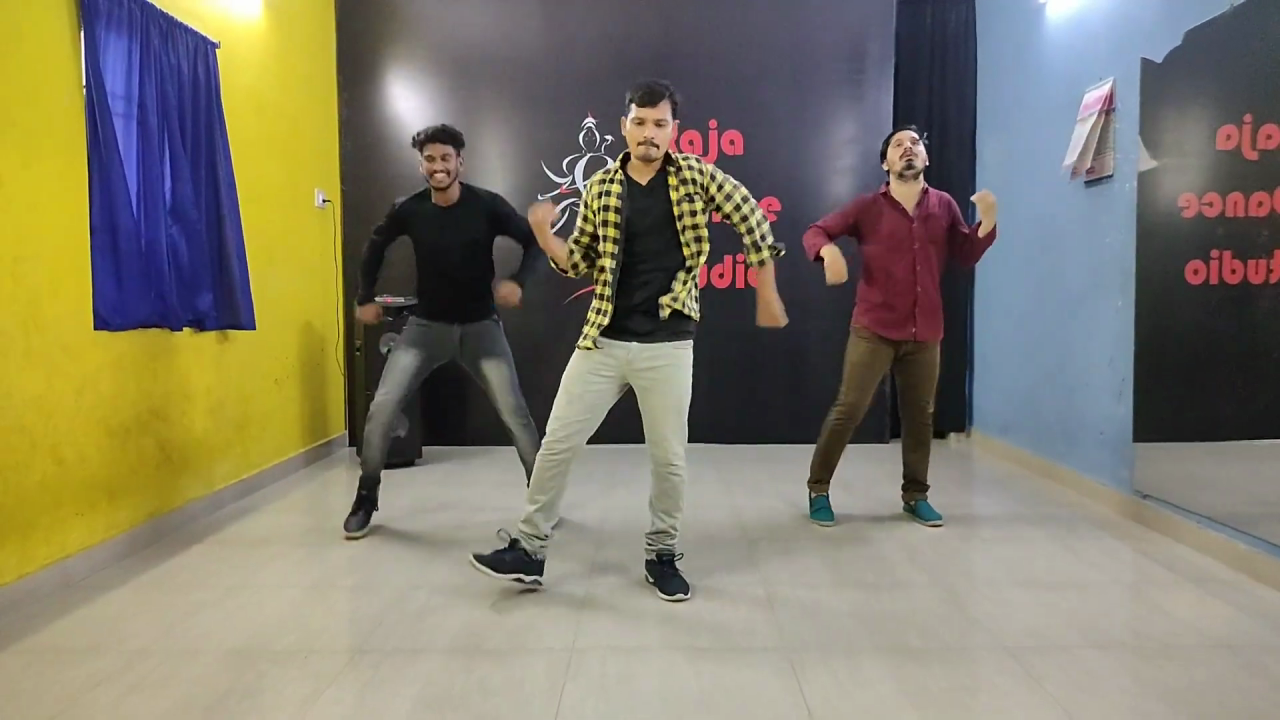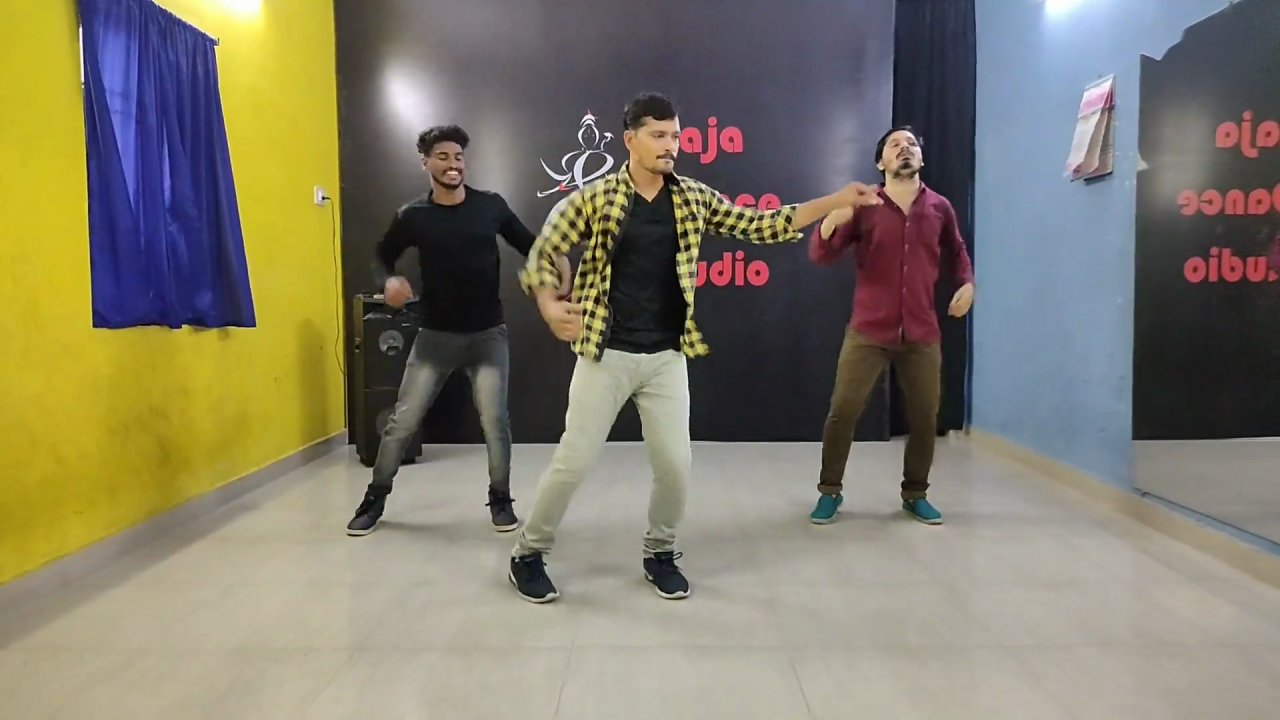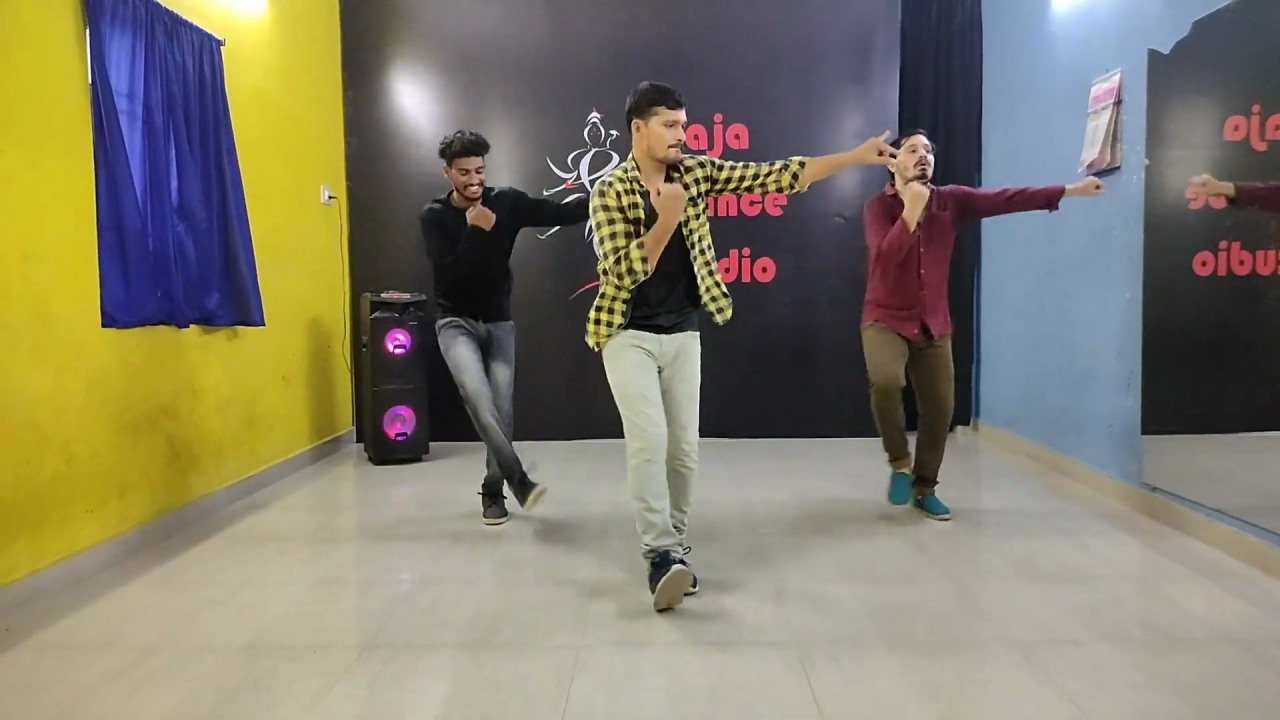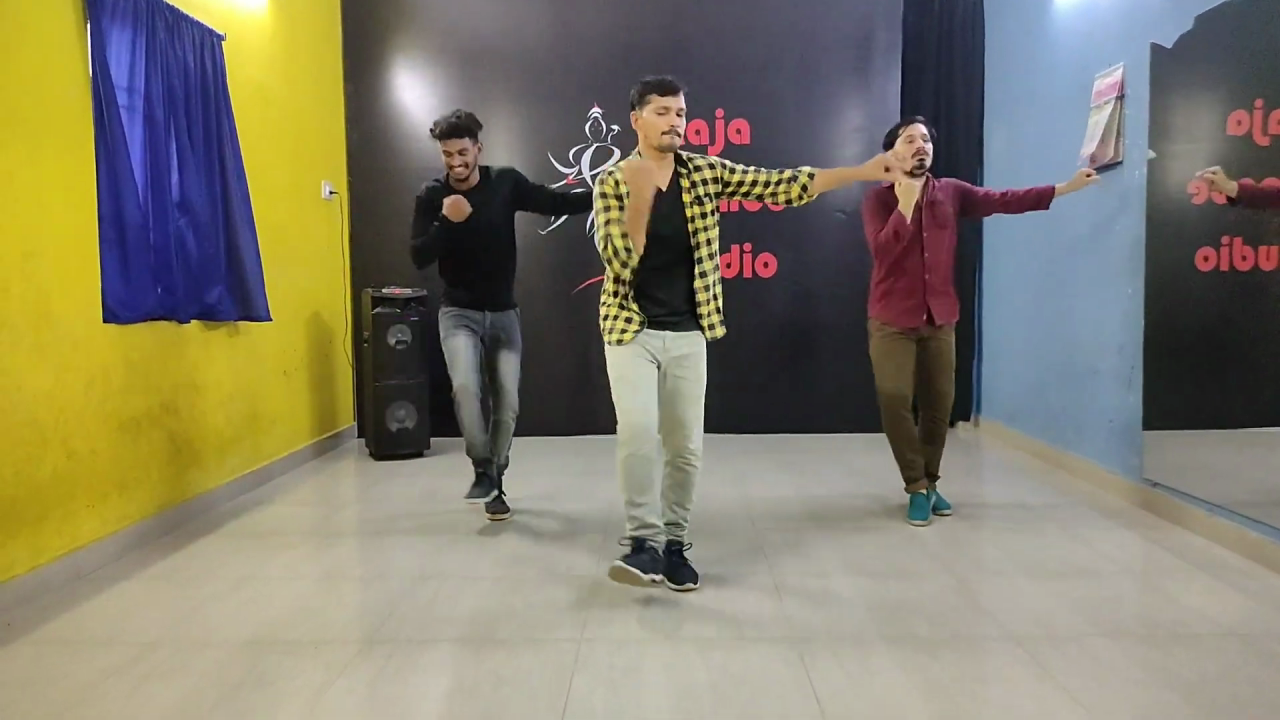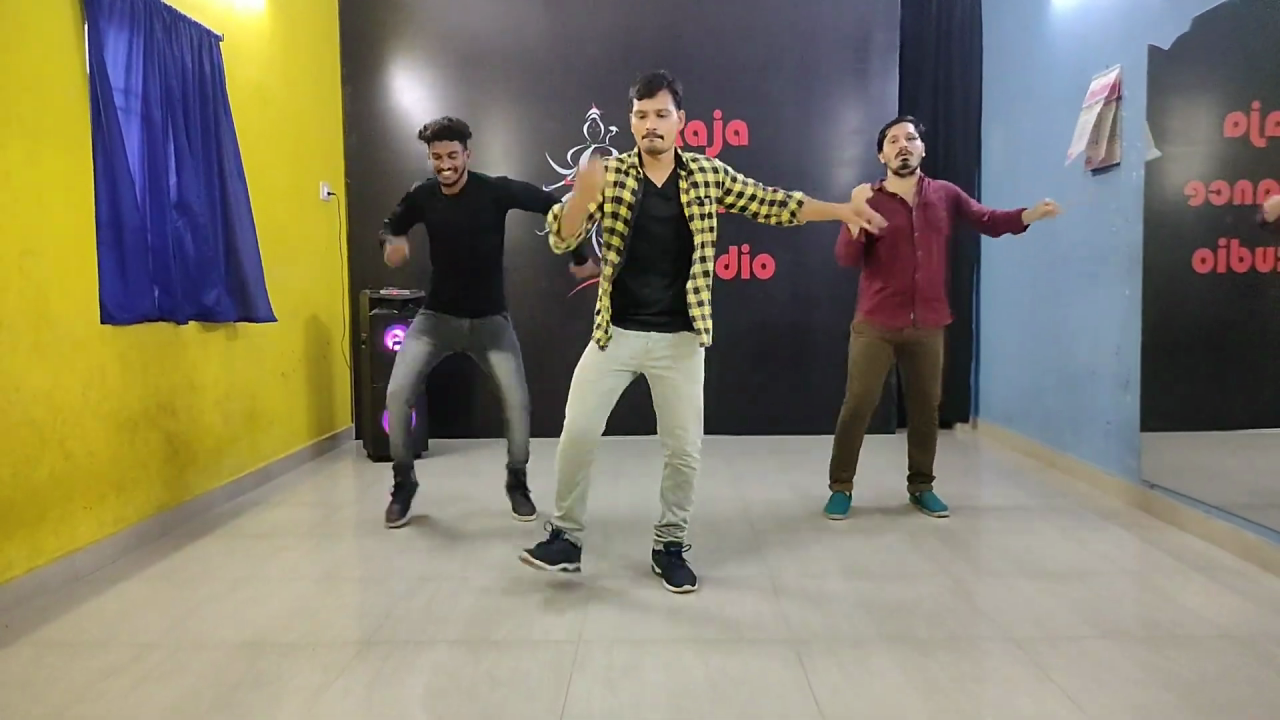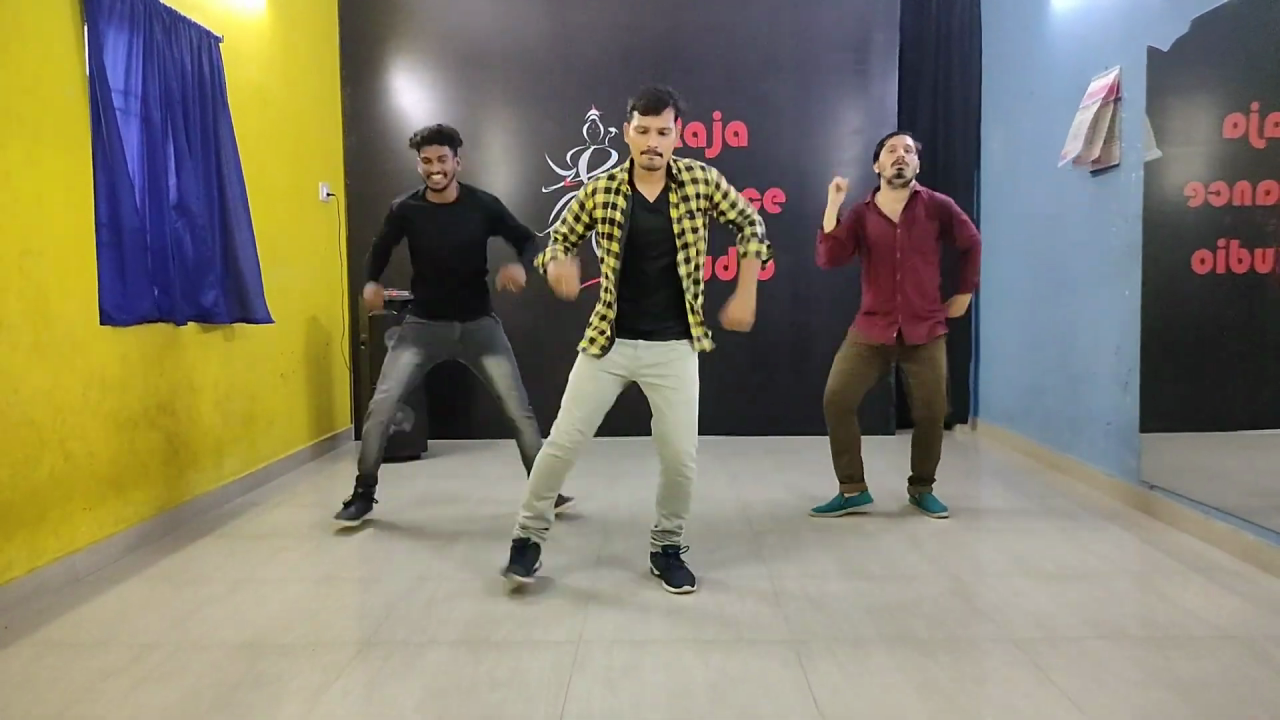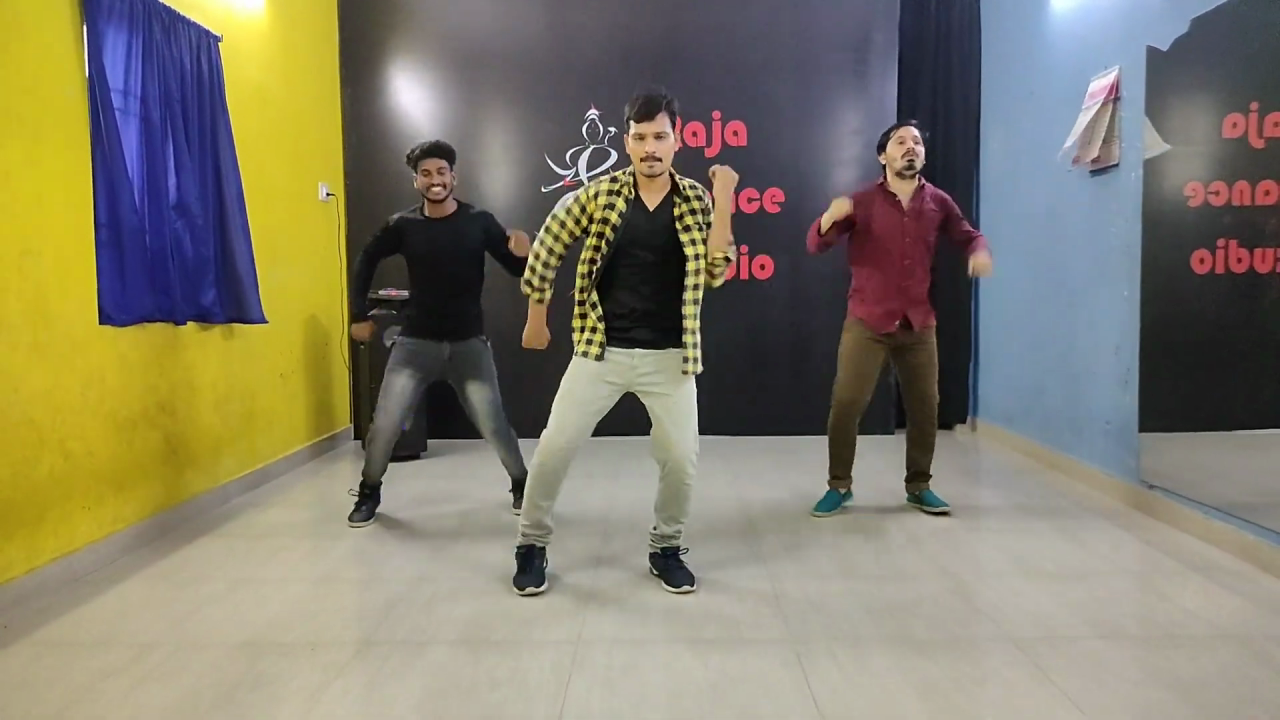
dt=0.3s
person 1, frame 1
left shoulder: (697, 177)
right shoulder: (601, 190)
left elbow: (748, 218)
right elbow: (577, 260)
left wrist: (767, 291)
right wrist: (546, 232)
left hip: (665, 343)
right hip: (604, 340)
left knee: (669, 458)
right knee: (560, 444)
left ankle: (661, 555)
right ankle: (527, 550)
person 1, frame 2
left shoulder: (694, 198)
right shoulder: (597, 195)
left elbow: (761, 225)
right elbow: (546, 248)
left wrist: (834, 202)
right wrist: (549, 304)
left hip: (665, 356)
right hip: (604, 354)
left knee: (675, 465)
right knee: (574, 461)
left ankle: (660, 553)
right ankle: (530, 554)
person 1, frame 3
left shoulder: (694, 171)
right shoulder: (611, 189)
left elbow: (773, 176)
right elbow: (628, 270)
left wrist: (856, 156)
right wrist: (667, 221)
left hip: (682, 334)
right hip: (628, 333)
left knee: (684, 448)
right knee: (649, 437)
left ankle: (671, 545)
right ankle: (661, 557)
person 1, frame 4
left shoulder: (705, 172)
right shoulder: (613, 182)
left elbow: (782, 185)
right elbow: (621, 261)
left wrist: (863, 172)
right wrist: (640, 203)
left hip: (687, 334)
right hip: (632, 329)
left knee: (687, 449)
right knee: (638, 430)
left ankle: (672, 542)
right ankle: (644, 542)
person 1, frame 5
left shoulder: (716, 179)
right shoulder: (611, 175)
left elbow: (770, 206)
right elbow: (562, 238)
left wrist: (842, 210)
right wrist: (581, 197)
left hip: (682, 338)
right hip: (618, 332)
left knee: (684, 450)
right knee: (578, 432)
left ankle: (669, 546)
right ankle: (565, 534)
person 1, frame 6
left shoulder: (701, 182)
right shoulder: (601, 190)
left elbow: (752, 226)
right elbow: (560, 240)
left wrist: (745, 295)
right wrist: (557, 266)
left hip: (675, 347)
right hip: (609, 342)
left knee: (680, 457)
right knee: (565, 442)
left ankle: (666, 547)
right ankle: (527, 539)
person 1, frame 7
left shoulder: (694, 198)
right shoulder: (596, 194)
left elbow: (719, 267)
right elbow: (547, 245)
left wrist: (723, 203)
right wrist: (535, 315)
left hip: (668, 357)
right hip: (601, 350)
left knee: (681, 462)
right knee: (555, 449)
left ankle: (665, 548)
right ankle: (531, 545)
person 2, frame 1
left shoulder: (486, 204)
right shoulder: (408, 209)
left elbow: (532, 243)
right elbow: (376, 244)
left wrist: (518, 281)
right wrist: (365, 297)
left hip: (480, 325)
right hip: (426, 325)
left knee: (513, 409)
right knee: (382, 408)
right ankle: (366, 498)
person 2, frame 2
left shoulder: (490, 206)
right shoulder: (412, 216)
left elbow: (527, 244)
right elbow: (382, 254)
left wrist: (551, 263)
right wrist: (389, 282)
left hip: (487, 333)
right hip: (436, 334)
left knee: (493, 419)
right knee: (403, 422)
left ankle: (500, 498)
right ankle: (375, 499)
person 2, frame 3
left shoulder: (507, 202)
right shoulder: (434, 216)
left elbow: (561, 215)
right elbow: (445, 276)
right wrist: (475, 232)
left hip: (499, 322)
right hip: (456, 321)
left knee: (501, 407)
right knee: (477, 393)
left ankle: (492, 489)
right ankle: (518, 479)
person 2, frame 4
left shoulder: (506, 182)
right shoulder: (431, 196)
left elbow: (557, 204)
right elbow: (420, 257)
right wrist: (447, 221)
left hip: (503, 312)
right hip: (458, 312)
left knee: (507, 403)
right knee: (466, 387)
left ankle: (495, 476)
right ankle: (484, 473)
person 2, frame 5
left shoulder: (500, 188)
right shoulder: (421, 196)
left elbow: (552, 205)
right elbow: (391, 228)
left wrist: (582, 255)
right wrist: (392, 244)
left hip: (490, 317)
right hip: (440, 315)
left knee: (516, 399)
right knee: (397, 393)
left ankle: (516, 482)
right ankle: (403, 486)
person 2, frame 6
left shoulder: (485, 206)
right shoulder: (405, 210)
left elbow: (525, 239)
right elbow: (380, 251)
left wrist: (520, 266)
right wrist: (372, 283)
left hip: (478, 324)
right hip: (424, 324)
left knee: (517, 405)
right knee: (382, 404)
right ankle: (363, 493)
person 2, frame 7
left shoulder: (480, 221)
right shoulder: (402, 224)
left elbow: (510, 265)
right elbow: (367, 261)
left wrist: (522, 255)
right wrist: (360, 313)
left hip: (468, 343)
right hip: (416, 342)
left knee: (492, 426)
right knee: (385, 423)
left ankle: (521, 485)
right ankle: (369, 494)
person 3, frame 1
left shoulder: (944, 205)
right shoulder: (867, 207)
left elbow: (966, 248)
right elbow: (813, 233)
left wrist: (988, 224)
right wrist: (827, 251)
left hip: (924, 331)
right hip: (874, 329)
left knee: (919, 415)
right knee: (848, 408)
left ankle: (915, 495)
right ankle: (818, 489)
person 3, frame 2
left shoulder: (939, 208)
right shoulder: (863, 209)
left elbow: (956, 251)
right elbow: (820, 255)
left wrist: (967, 283)
right wrist: (832, 220)
left hip: (922, 333)
right hip: (869, 330)
left knee: (925, 416)
right knee: (844, 410)
left ankle: (915, 493)
right ankle: (830, 491)
person 3, frame 3
left shoulder: (952, 200)
right shoulder: (879, 207)
left elbow: (1008, 199)
right elbow: (885, 256)
left wrist: (1071, 189)
right wrist: (911, 213)
left hip: (933, 326)
right hip: (884, 322)
left knee: (939, 410)
right knee: (885, 382)
left ankle: (925, 484)
right ankle: (899, 464)
person 3, frame 4
left shoulder: (952, 192)
right shoulder: (878, 199)
left elbow: (1005, 201)
right elbow: (884, 251)
left wrist: (1066, 187)
right wrist: (905, 205)
left hip: (938, 318)
right hip: (891, 319)
left knee: (939, 405)
right knee: (896, 398)
left ankle: (928, 482)
right ankle: (917, 488)
person 3, frame 5
left shoulder: (945, 194)
right shoulder: (870, 202)
left elbow: (987, 220)
right elbow: (848, 259)
left wrist: (1030, 215)
left hip: (928, 322)
right hip: (876, 321)
left knee: (926, 407)
right knee: (858, 402)
left ankle: (921, 486)
right ankle: (840, 486)
person 3, frame 6
left shoulder: (938, 207)
right shoulder: (860, 215)
left elbow: (970, 245)
right elbow: (829, 261)
left wrist: (964, 292)
right wrist: (832, 209)
left hip: (925, 333)
right hip: (870, 330)
left knee: (931, 414)
right knee: (836, 400)
left ankle: (922, 488)
right ankle: (853, 491)
person 3, frame 7
left shoulder: (938, 202)
right shoulder: (863, 199)
left elbow: (967, 237)
right elbow: (816, 245)
left wrist: (980, 254)
right wrist: (828, 219)
left hip: (918, 323)
right hip: (866, 321)
left knee: (924, 405)
right knee: (848, 401)
left ankle: (919, 485)
right ankle: (839, 486)
